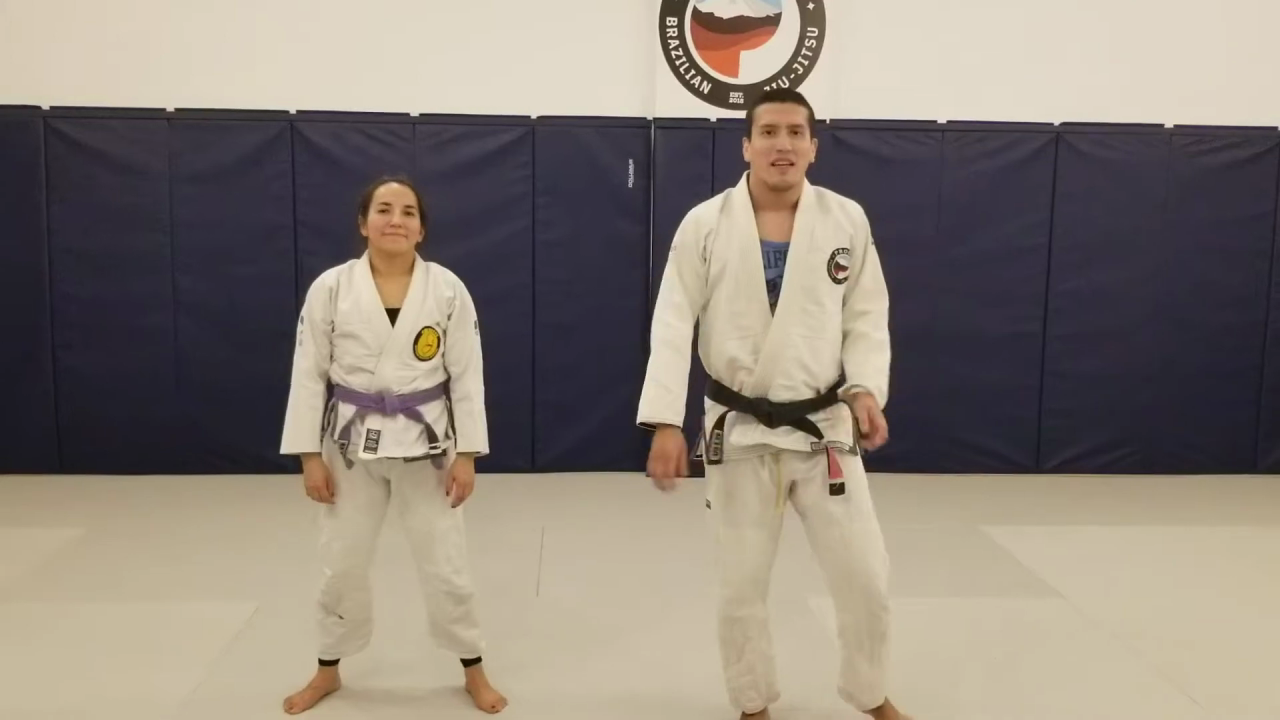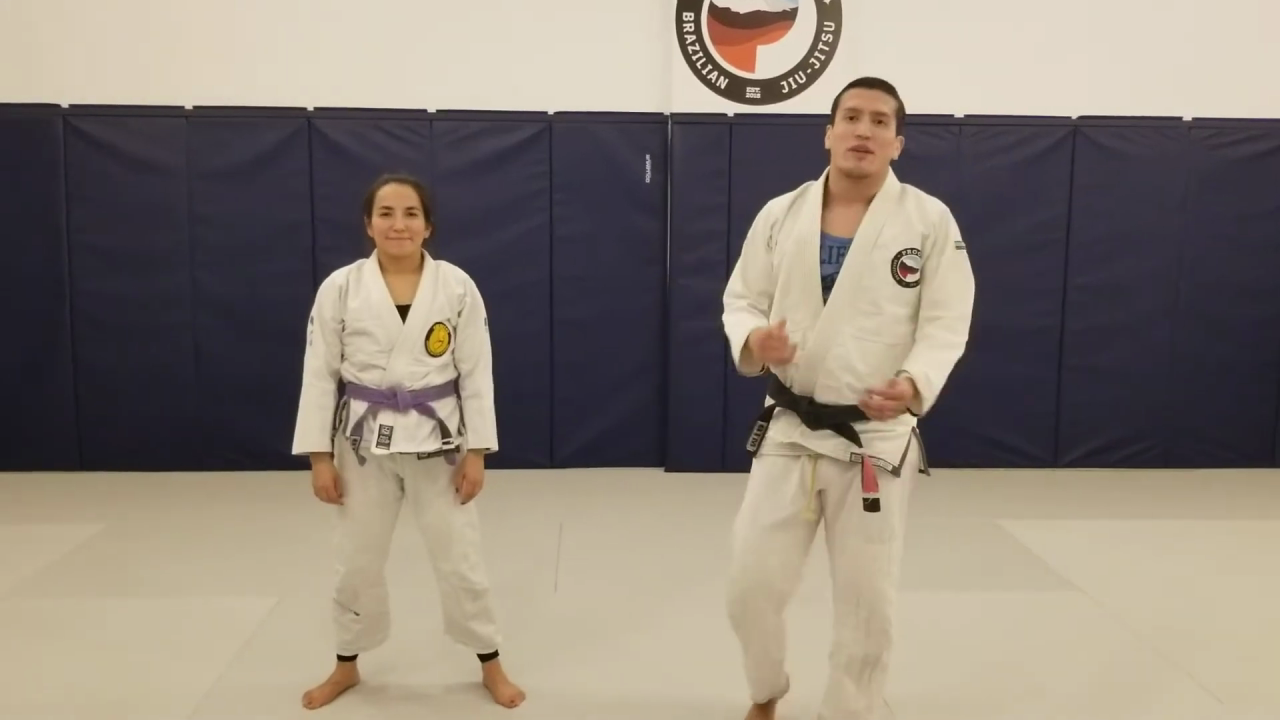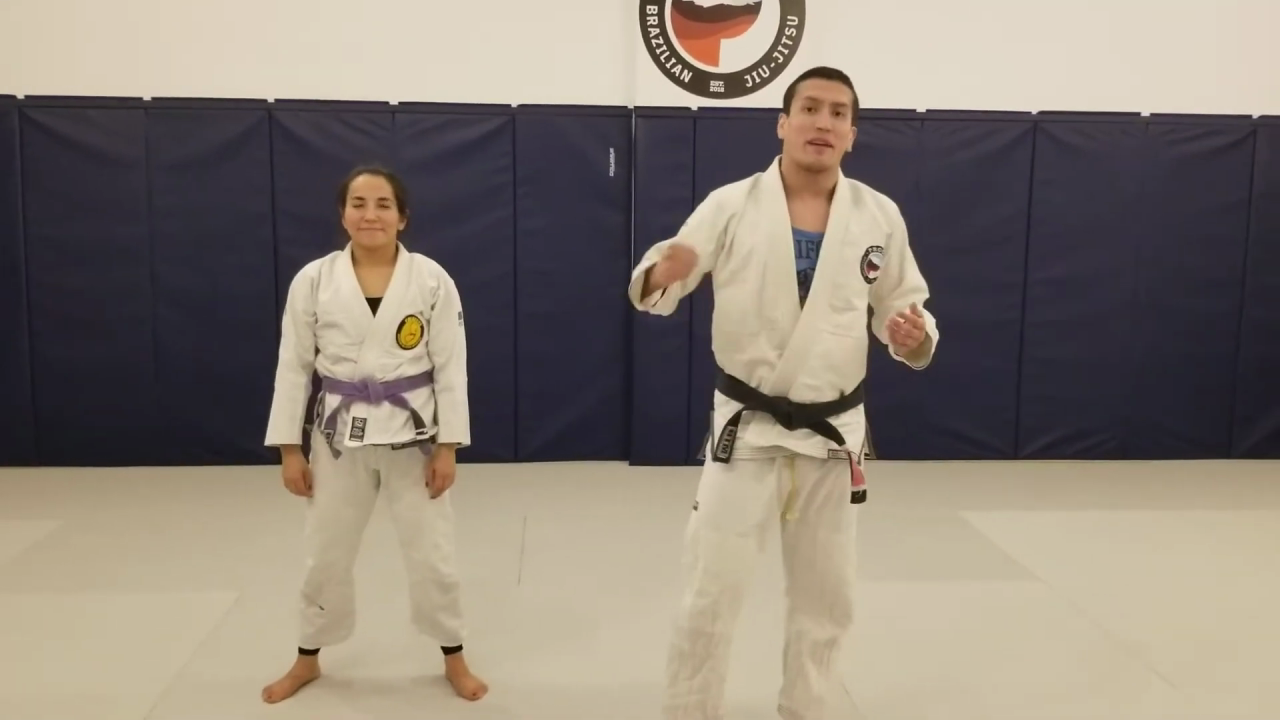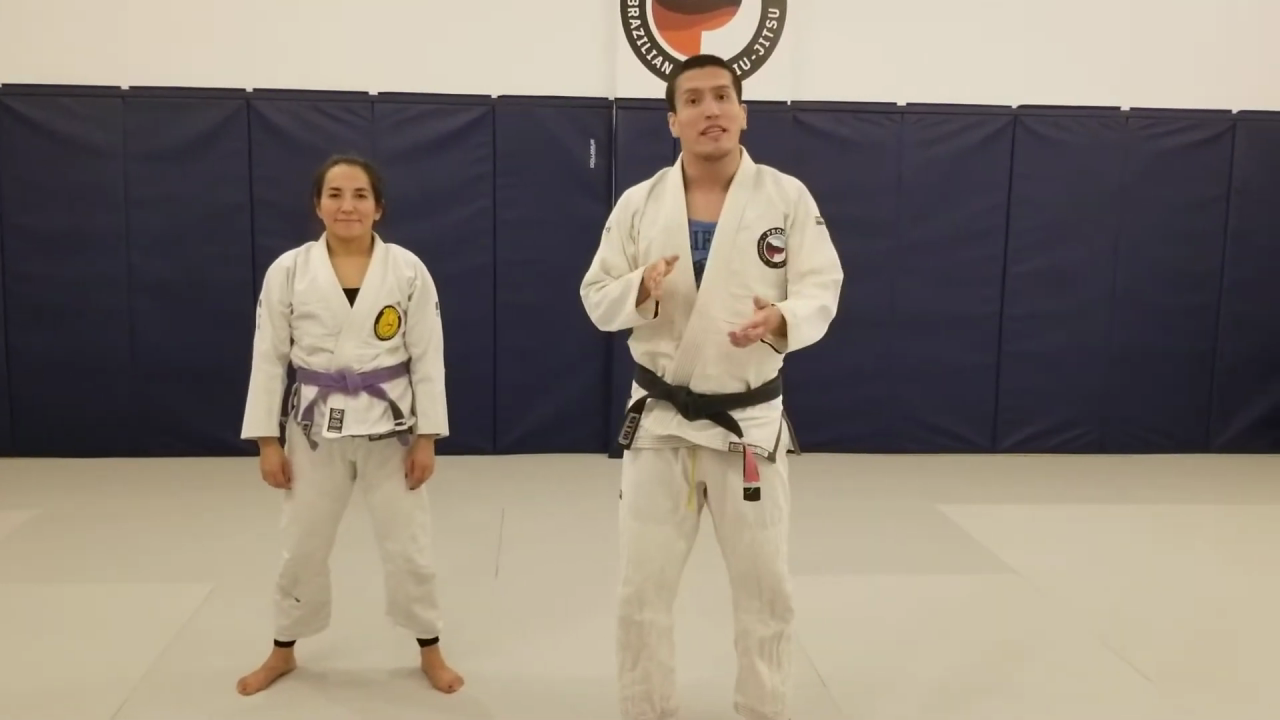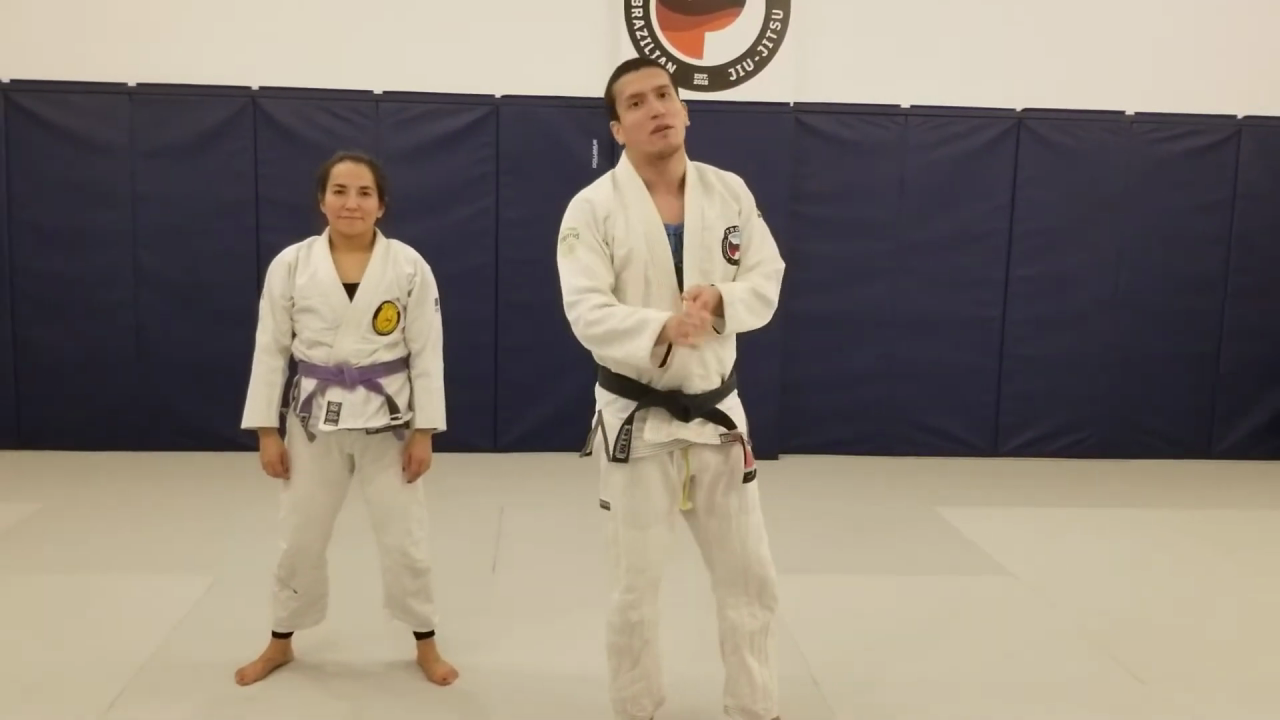
dt=1s
person 1, frame 1
left shoulder: (846, 218)
right shoulder: (705, 224)
left elbow: (866, 317)
right elbow: (673, 324)
left wrist: (867, 394)
right wrist: (666, 425)
left hip: (823, 428)
right hip: (738, 429)
left knee: (864, 579)
right knee: (741, 587)
person 1, frame 2
left shoulder: (929, 220)
right shoulder: (780, 214)
left elbow: (947, 324)
right elbow: (741, 301)
left wrist: (911, 385)
right wrist: (753, 342)
left hip: (877, 438)
right hip: (788, 431)
left knee: (867, 605)
right knee: (751, 589)
person 1, frame 3
left shoulder: (879, 214)
right shoulder: (730, 205)
left elbow: (900, 300)
right elbow: (662, 274)
left wrist: (918, 337)
right wrist: (658, 275)
left hip: (833, 432)
right hip: (748, 427)
left knee: (825, 595)
right knee: (711, 593)
person 1, frame 4
left shoulder: (787, 196)
right shoulder: (638, 203)
left elbow: (822, 291)
right elbow: (596, 297)
left wrist: (780, 320)
right wrist: (641, 288)
left hip: (749, 422)
right hip: (660, 421)
left knee: (764, 587)
right knee: (643, 587)
person 1, frame 5
left shoulder: (729, 191)
right shoulder: (592, 207)
left elbow: (766, 287)
right elbow: (587, 312)
left wrist: (715, 301)
right wrist: (661, 330)
left hip: (718, 414)
right hip: (637, 420)
left knee: (749, 578)
right knee: (636, 587)
person 2, frame 1
left shoulder: (448, 289)
right shoulder: (331, 287)
left elbow: (467, 375)
right elbow: (309, 373)
left wrist: (466, 454)
right wrist: (310, 455)
left hip: (425, 443)
right hip: (353, 443)
left knee: (445, 563)
right knee: (342, 562)
left ankle: (473, 669)
right ankle: (328, 670)
person 2, frame 2
left shoulder: (457, 286)
right shoulder: (340, 287)
left elbow: (476, 372)
right elbow: (319, 374)
left wrist: (476, 452)
right wrist: (320, 456)
left hip: (437, 440)
right hip: (365, 442)
left knee: (460, 558)
right knee: (357, 561)
left ankle: (490, 664)
right ankle: (346, 665)
person 2, frame 3
left shoulder: (431, 279)
right shoulder: (313, 280)
left elbow: (451, 366)
right elbow: (294, 366)
left wrist: (447, 446)
right wrist: (289, 448)
left hip: (412, 433)
right hip: (340, 435)
left knee: (432, 552)
right knee: (325, 552)
left ankle: (454, 658)
right ankle: (308, 658)
person 2, frame 4
left shoulder: (407, 269)
right shoulder: (288, 270)
left elbow: (428, 357)
right elbow: (269, 358)
left wrist: (427, 437)
right wrist: (267, 441)
left hip: (390, 425)
right hip: (317, 426)
left knee: (408, 544)
right knee: (302, 545)
left ankle: (430, 650)
right ankle: (283, 651)
person 2, frame 5
left shoulder: (409, 266)
right shoulder: (290, 264)
left elbow: (427, 353)
right elbow: (270, 350)
left wrist: (424, 431)
right wrist: (267, 431)
left hip: (388, 419)
right hip: (316, 419)
left knee: (405, 538)
right knee: (300, 537)
left ankle: (425, 643)
right ankle: (280, 642)
